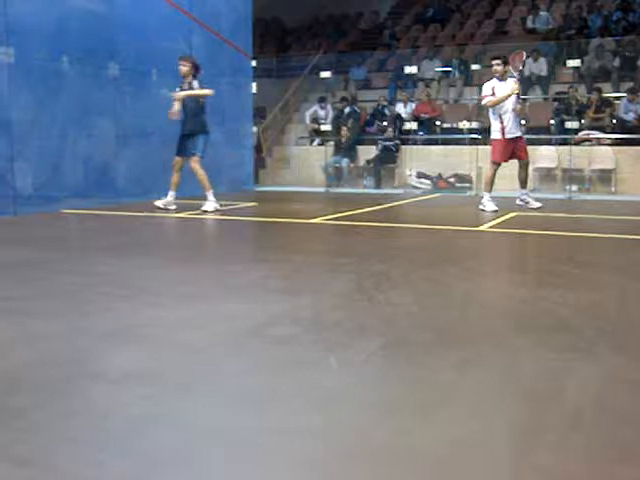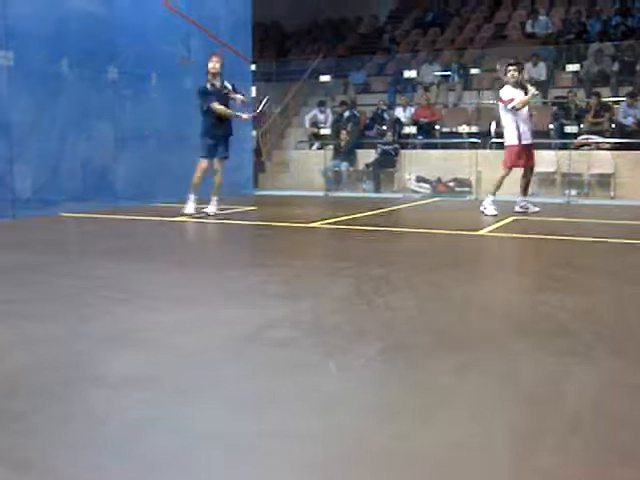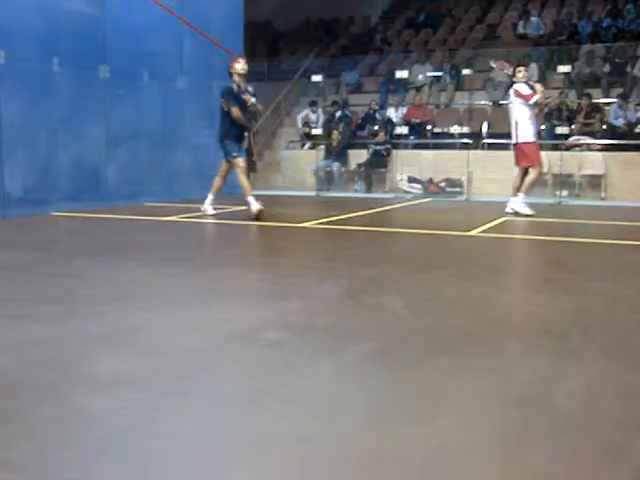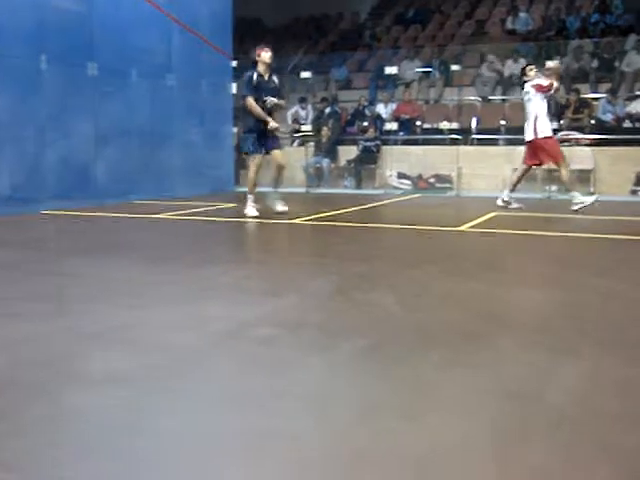
dt=0.3s
person 1, frame 1
left shoulder: (197, 85)
right shoulder: (179, 90)
left elbow: (210, 92)
right elbow: (176, 106)
left wrist: (186, 93)
right wrist: (174, 110)
left hip: (199, 132)
right hip: (186, 133)
left knee: (195, 163)
right knee: (177, 164)
left ankle: (211, 200)
right ankle: (170, 199)
person 1, frame 2
left shoulder: (228, 87)
right shoulder: (204, 89)
left elbow: (238, 100)
right elbow: (219, 109)
left wrist: (240, 98)
right wrist: (239, 116)
left hip: (224, 134)
right hip: (209, 134)
left knee: (217, 168)
right knee: (202, 167)
left ankle: (214, 203)
right ankle: (191, 200)
person 1, frame 3
left shoulder: (249, 90)
right shoulder: (228, 89)
left elbow: (258, 111)
right elbow: (235, 114)
left wrist: (254, 103)
right wrist: (247, 125)
left hip: (239, 137)
right hip: (228, 136)
left knee: (224, 171)
right knee: (241, 167)
left ankle: (208, 203)
right ankle: (252, 204)
person 1, frame 4
left shoulder: (275, 80)
right shoulder: (249, 77)
left elbow: (282, 104)
right elbow: (250, 103)
left wrist: (275, 101)
right wrist: (269, 120)
left hip: (267, 128)
right hip: (252, 128)
left knee: (280, 163)
right knee: (256, 164)
left ankle: (275, 198)
right ankle: (250, 203)
person 2, frame 1
left shoulder: (513, 82)
right shoulder: (489, 85)
right elbow: (489, 103)
left wrist: (518, 107)
right wrist: (509, 93)
left hip: (516, 132)
right hip: (500, 134)
left knee: (524, 162)
right knee: (494, 166)
left ankle: (523, 196)
right ankle: (485, 199)
person 2, frame 2
left shoulder: (522, 91)
right shoulder: (504, 91)
right elbow: (518, 106)
right wrist: (531, 94)
left hip: (527, 138)
right hip: (514, 139)
left knee: (528, 171)
right knee: (506, 171)
left ankle: (522, 202)
right ankle: (488, 202)
person 2, frame 3
left shoulder: (527, 89)
right shoulder: (517, 88)
left elbow: (535, 108)
right elbow: (538, 100)
right wrist: (539, 91)
left hip: (525, 137)
right hip: (525, 137)
left knee: (523, 171)
right knee: (536, 170)
left ankle: (513, 202)
right ankle: (518, 200)
person 2, frame 4
left shoulder: (532, 89)
right shoulder: (534, 85)
right elbow: (554, 85)
left wrist: (552, 71)
left hip: (533, 135)
right hip: (541, 134)
left knee: (526, 167)
right knee: (563, 164)
left ankle: (506, 197)
right ankle: (577, 198)
